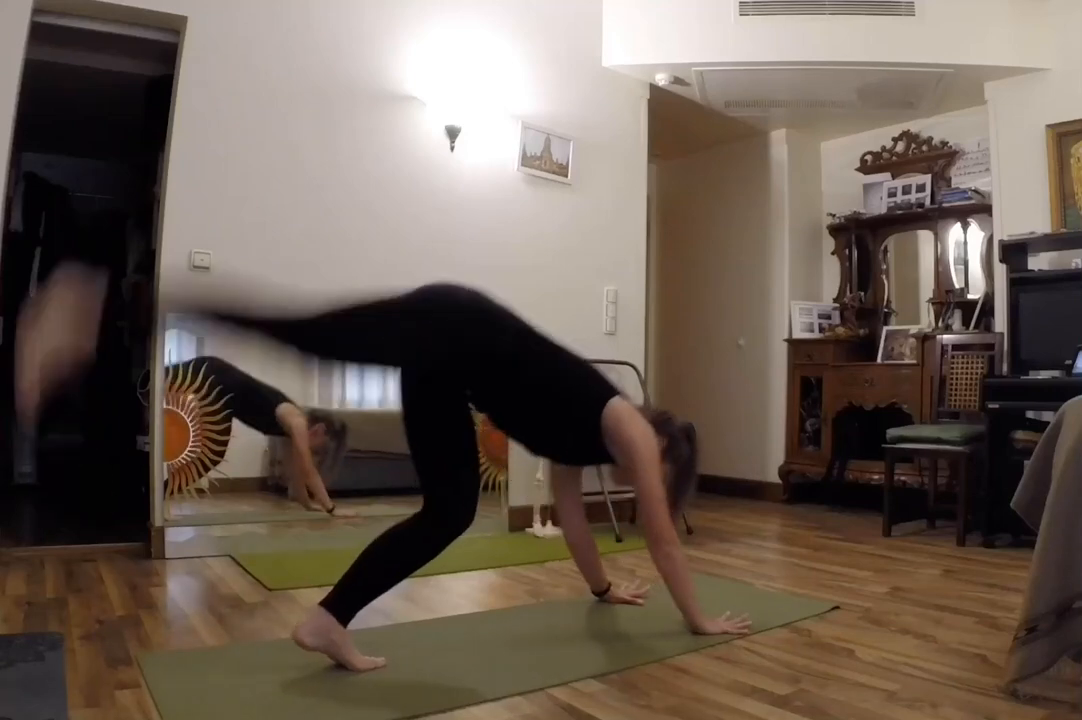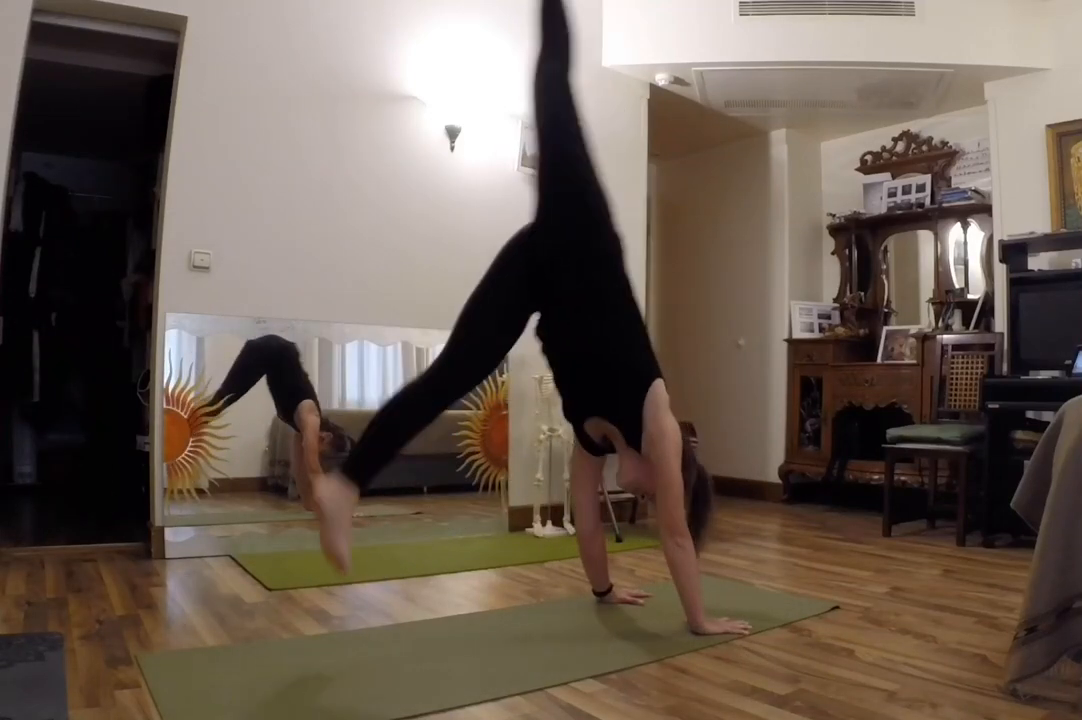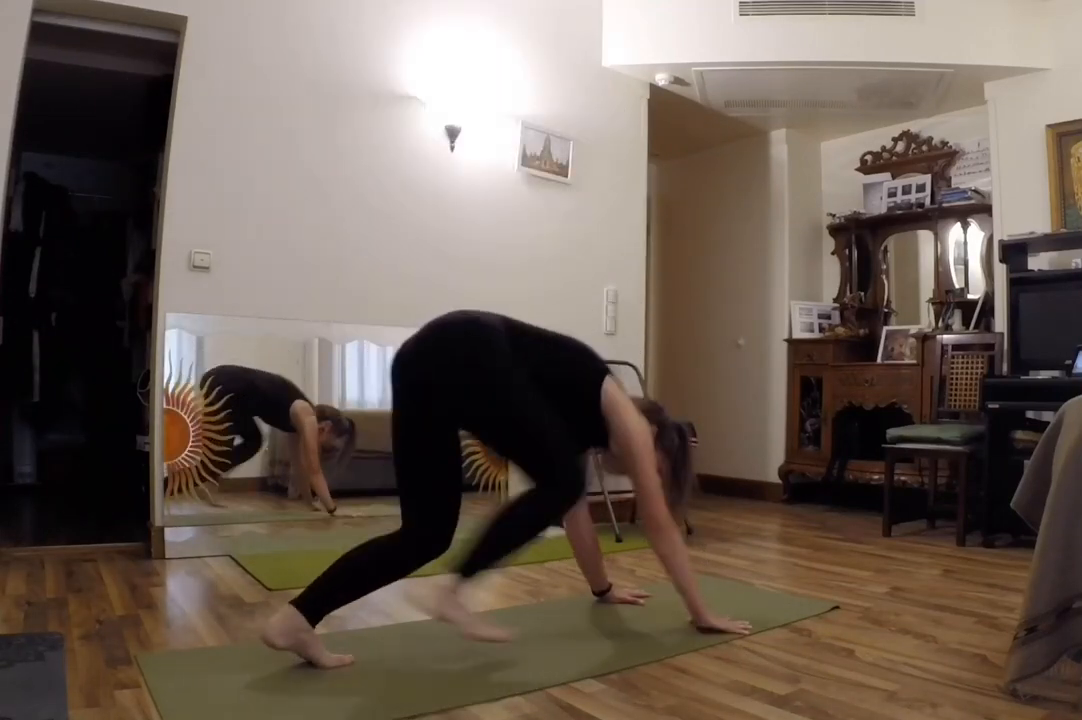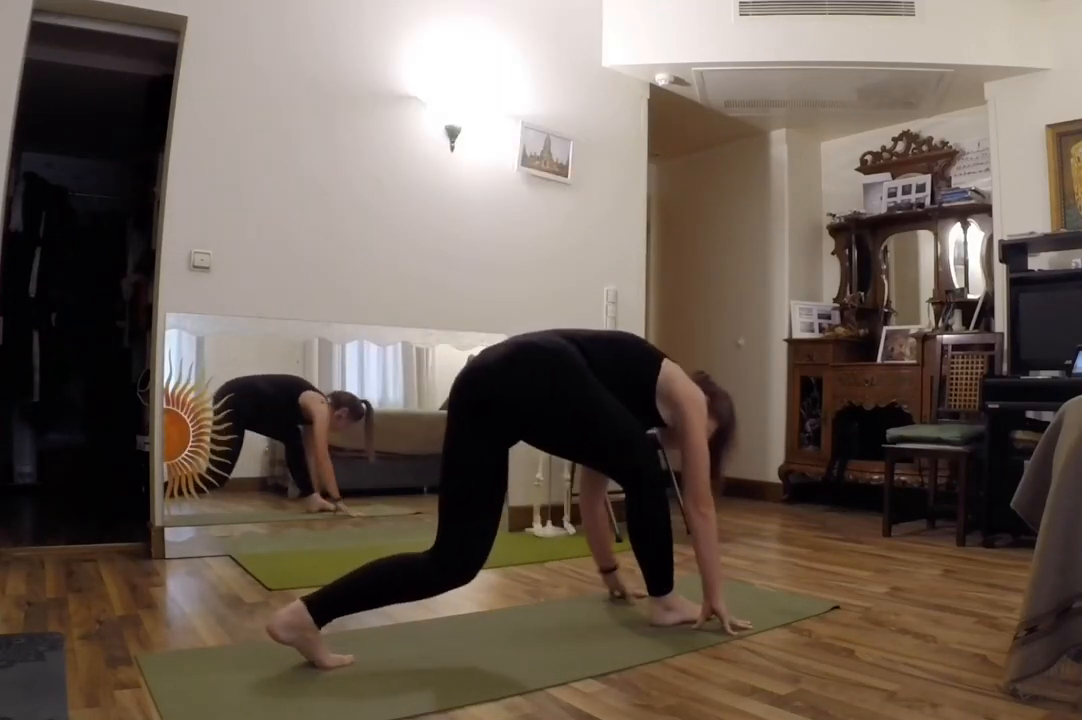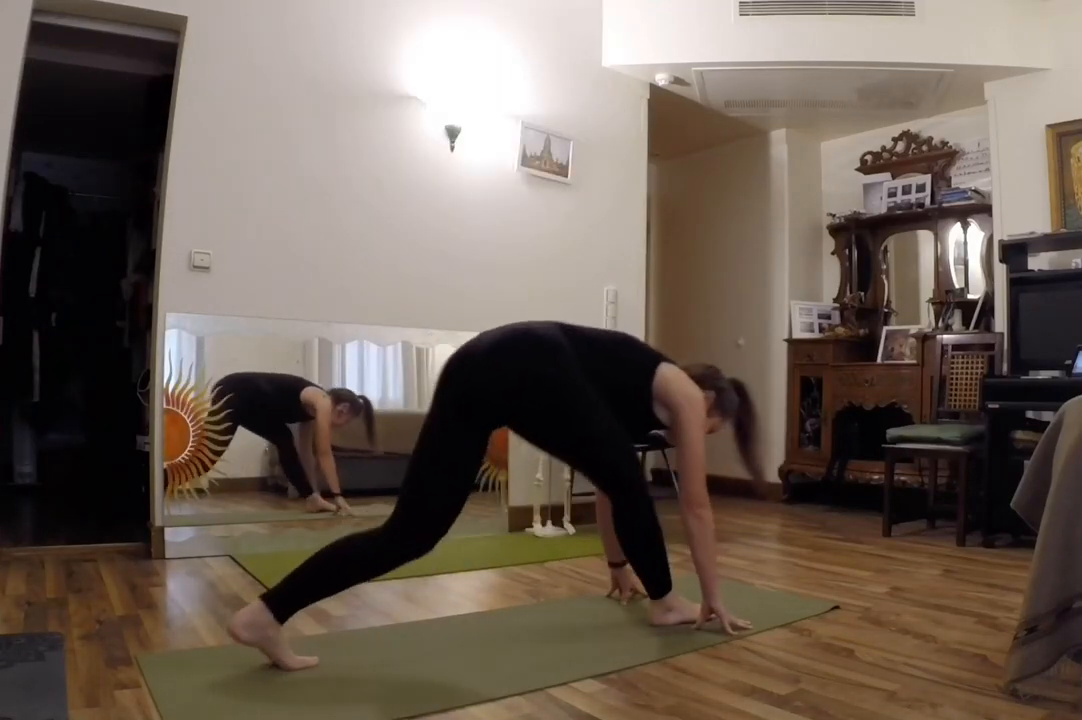
dt=1s
person 1, frame 1
left shoulder: (577, 437)
right shoulder: (628, 428)
left elbow: (571, 515)
right elbow: (662, 537)
left wrist: (603, 587)
right wrist: (700, 619)
left hip: (448, 354)
right hip: (452, 329)
left knee: (448, 510)
right knee: (291, 333)
left ankle: (329, 620)
right ankle: (90, 305)
person 1, frame 2
left shoulder: (596, 431)
right shoulder: (657, 427)
left elbow: (586, 515)
right elbow: (675, 532)
left wrist: (604, 588)
right wrist: (701, 621)
left hip: (542, 257)
right hip: (572, 247)
left knee: (451, 373)
right knee: (558, 104)
left ankle: (344, 482)
person 1, frame 3
left shoulder: (585, 421)
right shoulder: (624, 416)
left elbow: (575, 513)
right elbow: (660, 525)
left wrist: (603, 588)
right wrist: (702, 613)
left hip: (422, 356)
right hip: (466, 354)
left knee: (428, 533)
right knee: (562, 481)
left ankle: (298, 618)
right ankle: (455, 590)
person 1, frame 4
left shoulder: (643, 384)
right shoulder: (688, 396)
left elbow: (591, 492)
right elbow: (700, 504)
left wrist: (609, 571)
right wrist: (714, 598)
left hip: (481, 379)
right hip: (541, 381)
left knee: (453, 562)
right knee: (644, 475)
left ankle: (305, 615)
right ankle: (664, 602)
person 1, frame 5
left shoulder: (645, 385)
right shoulder: (683, 393)
left elbow: (605, 489)
right elbow: (695, 505)
left wrist: (618, 567)
right wrist: (713, 599)
left hip: (475, 362)
right hip: (530, 369)
left knee: (411, 531)
right knee: (627, 481)
left ankle: (264, 615)
right ankle: (664, 603)
